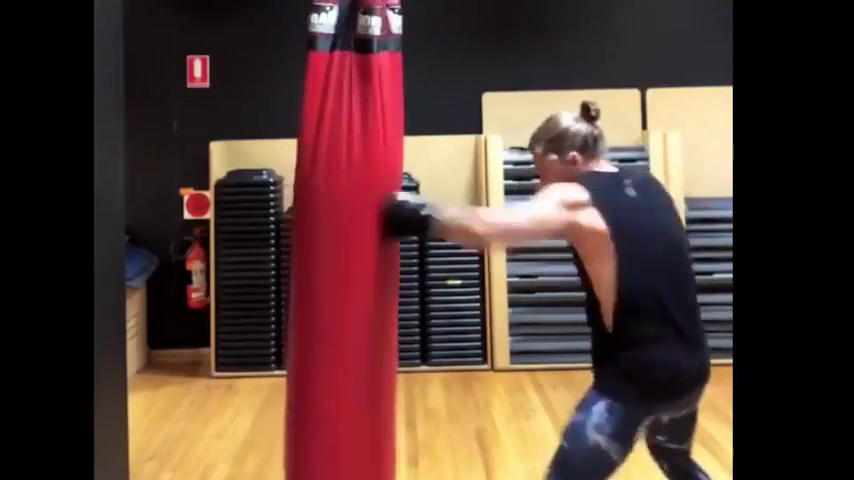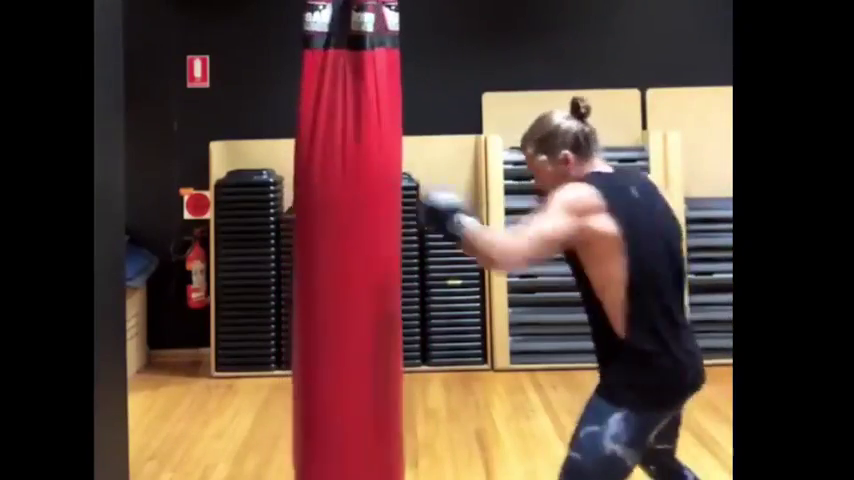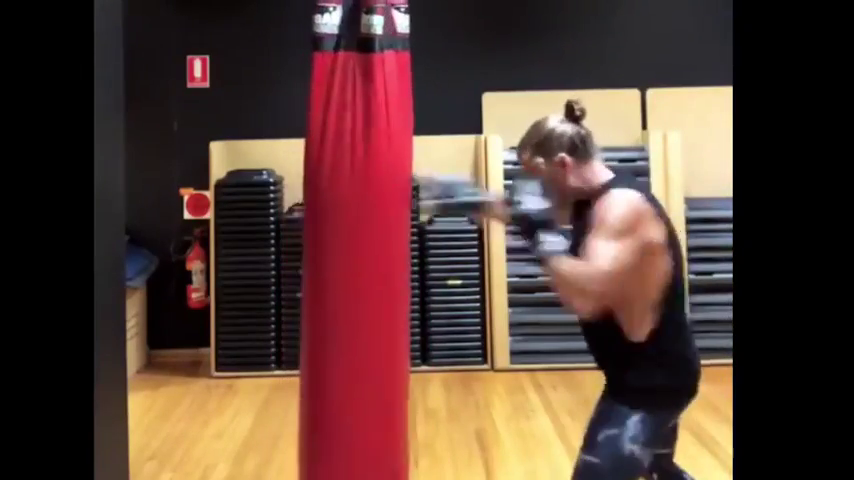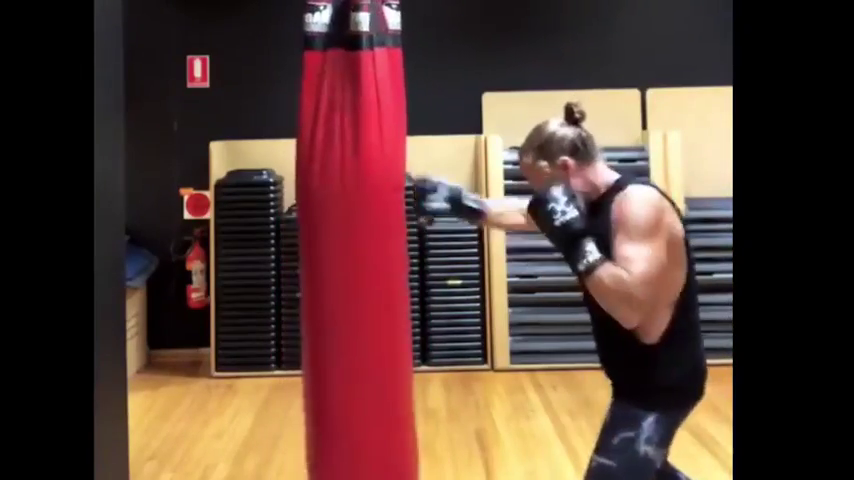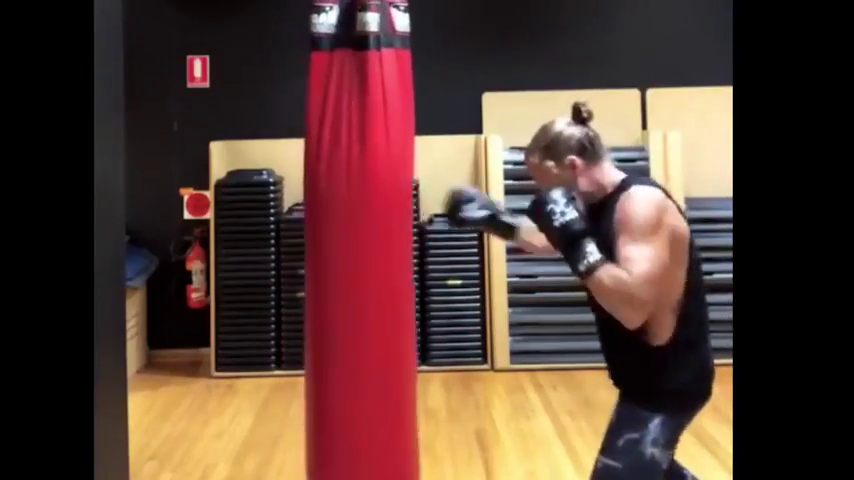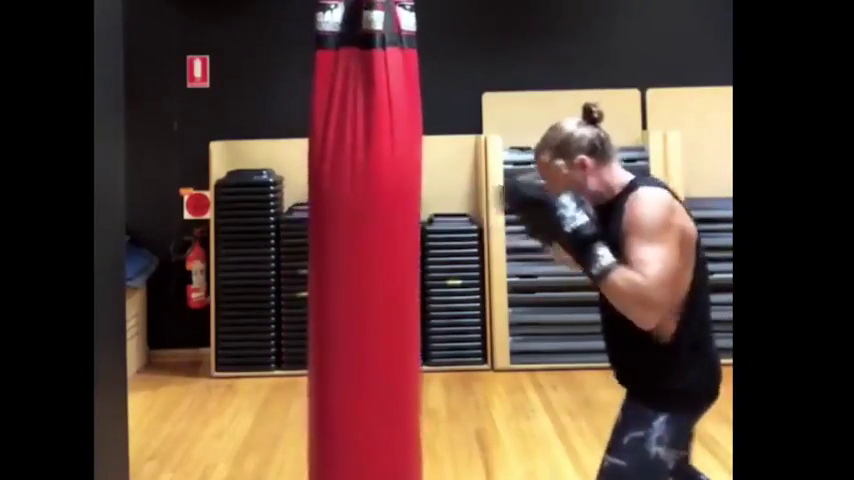
dt=0.1s
person 1, frame 1
left shoulder: (574, 199)
right shoulder: (647, 187)
left elbow: (489, 229)
left wrist: (420, 215)
left hip: (634, 372)
right hip: (685, 363)
person 1, frame 2
left shoulder: (581, 201)
right shoulder: (637, 187)
left elbow: (506, 254)
left wrist: (454, 219)
left hip: (639, 377)
right hip: (675, 364)
person 1, frame 3
left shoulder: (619, 205)
right shoulder: (609, 196)
left elbow: (584, 297)
right elbow: (543, 214)
left wrist: (541, 235)
left hip: (648, 378)
right hip: (662, 370)
person 1, frame 4
left shoulder: (639, 204)
right shoulder: (591, 201)
left elbow: (631, 307)
right elbow: (522, 215)
left wrist: (575, 241)
right wrist: (461, 202)
left hip: (661, 380)
right hip: (647, 372)
person 1, frame 5
left shoulder: (643, 205)
right shoulder: (600, 200)
left elbow: (634, 307)
right elbow: (553, 243)
left wrist: (576, 240)
right wrist: (494, 219)
left hip: (666, 381)
right hip: (656, 374)
person 1, frame 6
left shoulder: (650, 205)
right shoulder: (613, 202)
left elbow: (648, 308)
right elbow: (576, 256)
left wrist: (587, 247)
right wrist: (550, 228)
left hip: (673, 380)
right hip: (670, 374)
